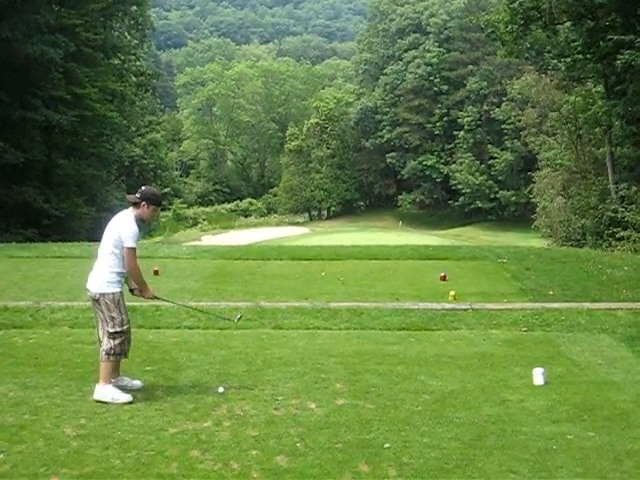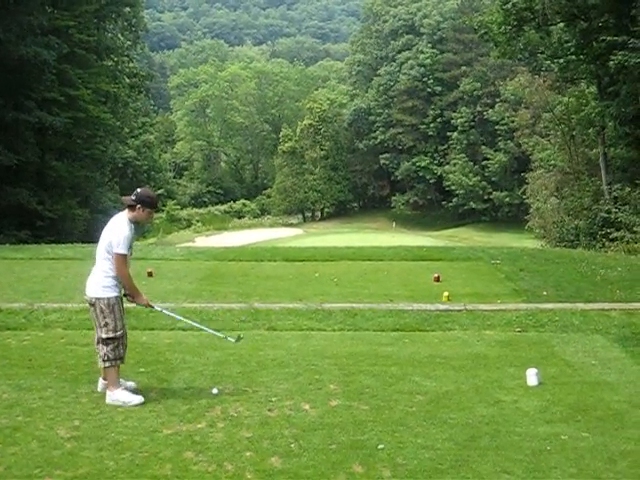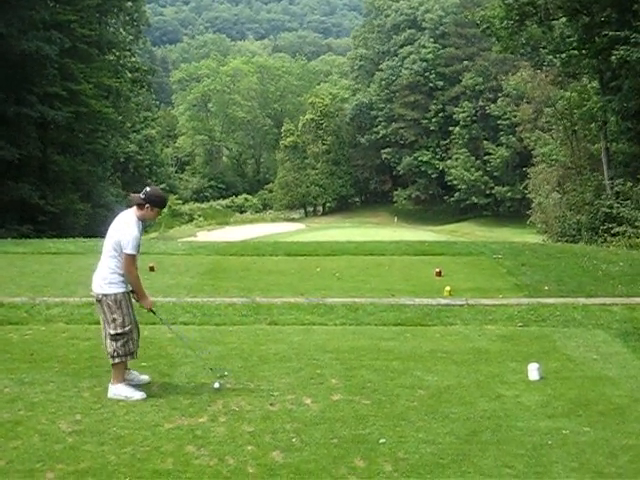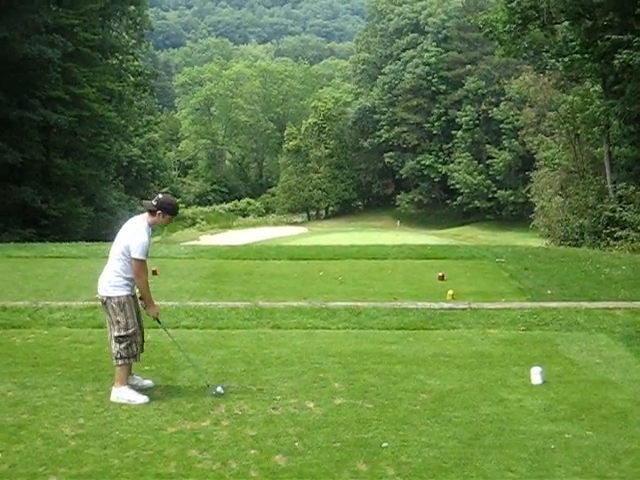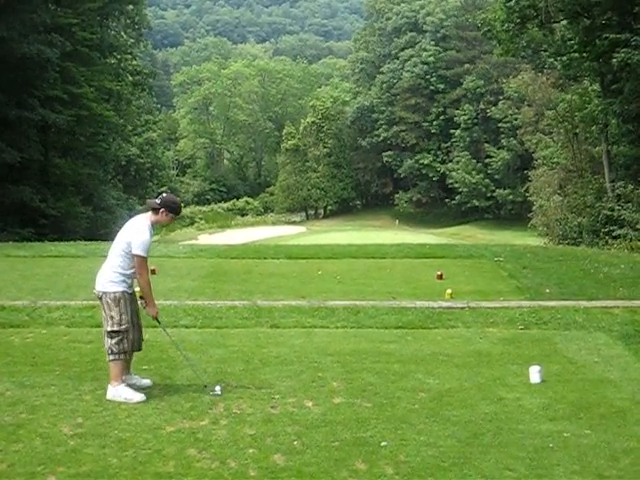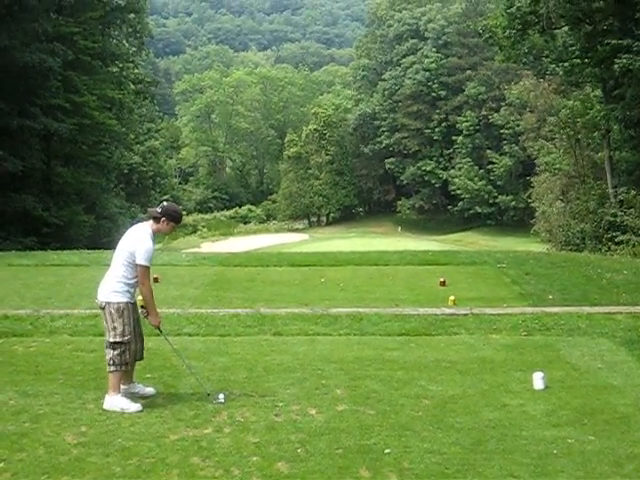
dt=0.3s
person 1, frame 1
left shoulder: (123, 218)
right shoulder: (129, 226)
right elbow: (131, 265)
left wrist: (133, 285)
right wrist: (145, 288)
left hip: (106, 285)
right hip: (106, 287)
left knee: (120, 332)
right knee: (115, 334)
left ankle: (114, 377)
right ankle: (103, 386)
person 1, frame 2
left shoulder: (122, 221)
right shoulder: (122, 231)
right elbow: (121, 271)
left wrist: (129, 291)
right wrist: (138, 295)
left hip: (107, 289)
right hip: (104, 292)
left knee: (113, 337)
right knee: (113, 338)
left ankle: (107, 379)
right ankle: (114, 390)
person 1, frame 3
left shoulder: (129, 216)
right shoulder: (131, 230)
right elbow: (130, 270)
left wrist: (135, 290)
right wrist: (143, 297)
left hip: (114, 285)
right hip: (111, 288)
left knee: (128, 330)
right knee: (120, 334)
left ankle: (123, 372)
right ankle: (116, 385)
person 1, frame 4
left shoulder: (138, 222)
right shoulder: (140, 236)
right elbow: (140, 275)
left wrist: (144, 296)
right wrist: (150, 304)
left hip: (121, 287)
right hip: (115, 290)
left knee: (133, 333)
right knee: (125, 336)
left ankle: (127, 377)
right ankle: (119, 388)
person 1, frame 5
left shoulder: (141, 221)
right shoulder: (142, 233)
right elbow: (141, 273)
left wrist: (146, 297)
right wrist: (151, 303)
left hip: (121, 285)
right hip: (112, 287)
left knee: (131, 331)
right knee: (119, 334)
left ankle: (126, 375)
right ankle: (116, 386)
person 1, frame 6
left shoulder: (141, 228)
right shoulder: (145, 243)
right elbow: (144, 283)
left wrist: (147, 305)
right wrist: (153, 313)
left hip: (121, 295)
right hip: (116, 297)
left knee: (133, 342)
right knee: (119, 344)
left ankle: (128, 384)
right ankle: (113, 396)
